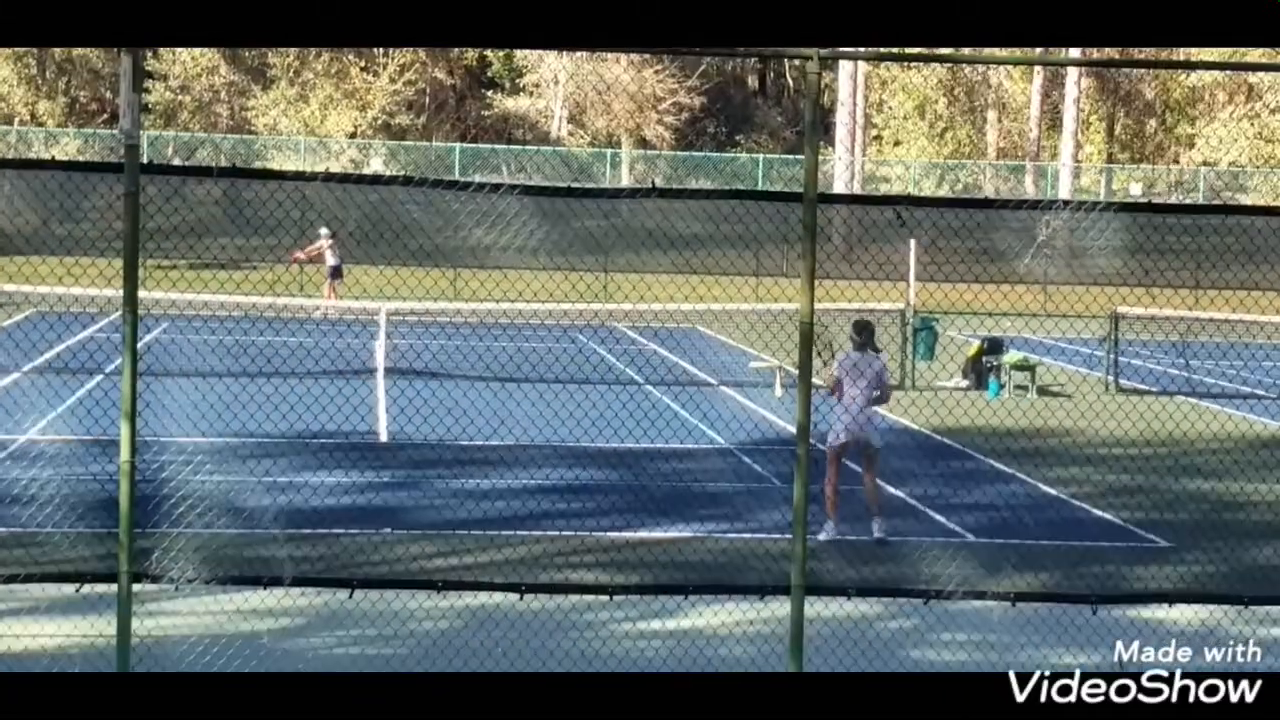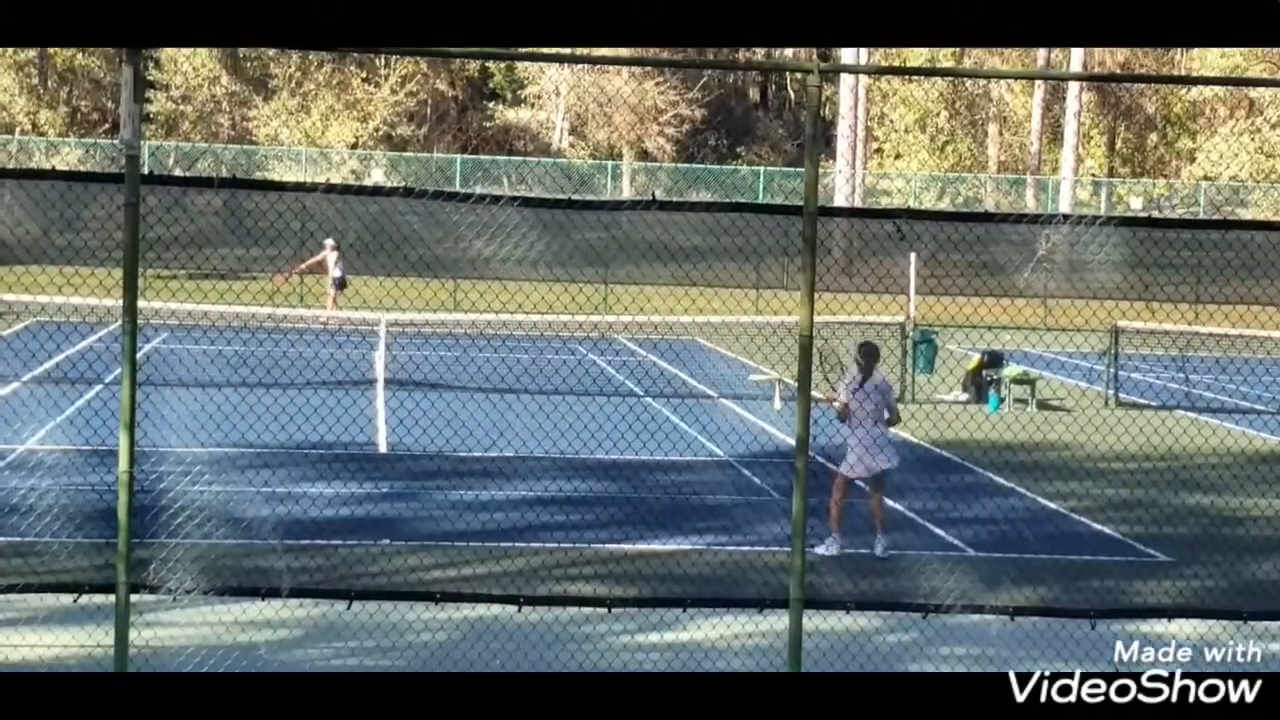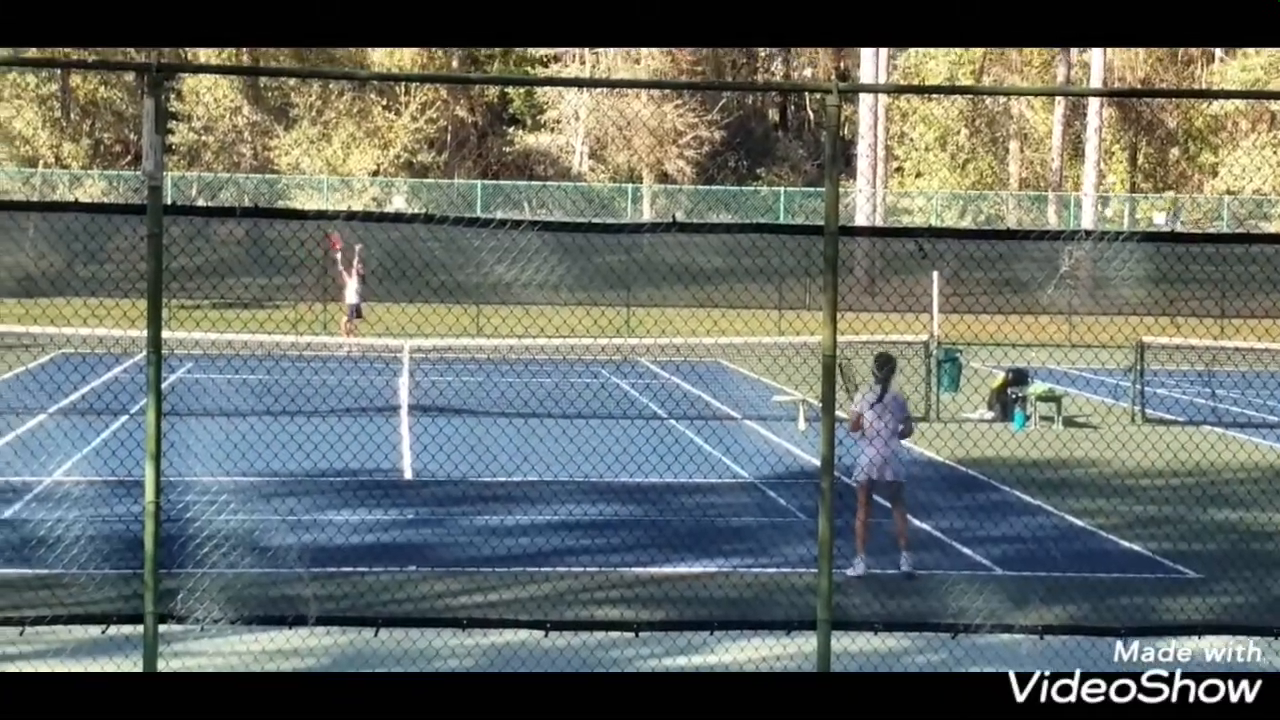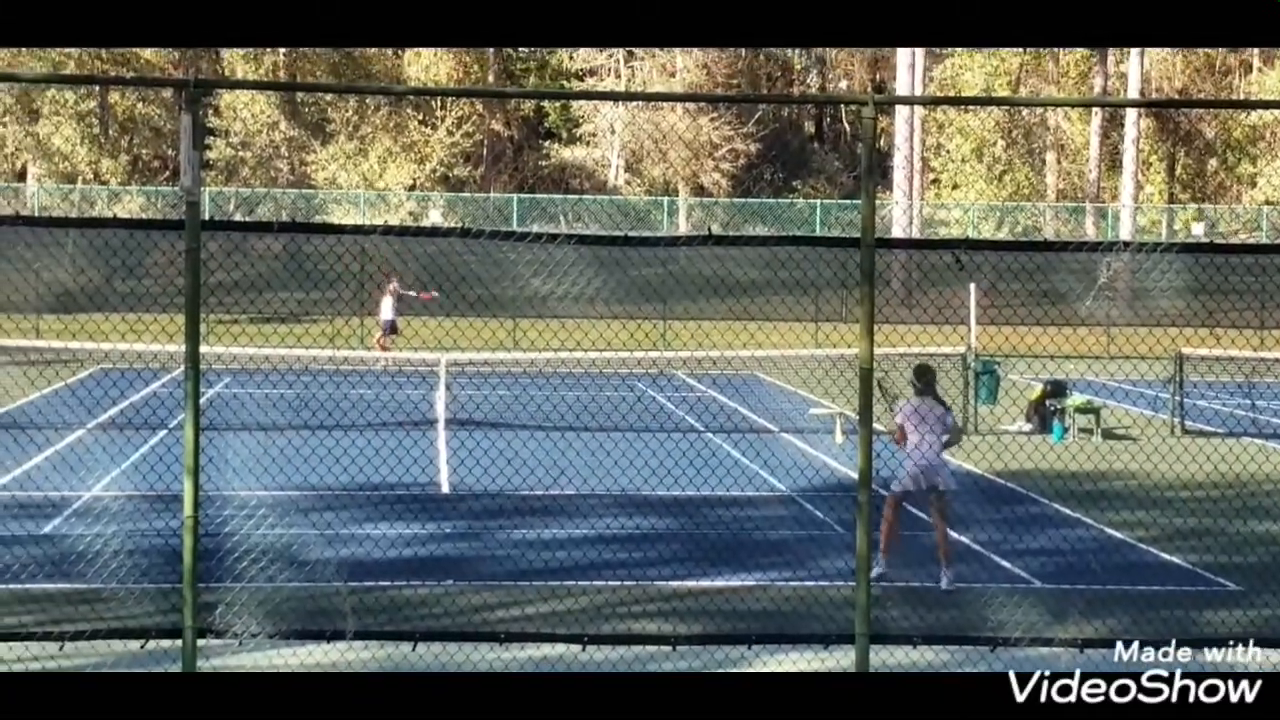
dt=0.5s
person 1, frame 1
left shoulder: (843, 360)
right shoulder: (878, 362)
left elbow: (831, 389)
right elbow: (884, 395)
left hip: (843, 421)
right hip: (865, 421)
left knee: (833, 473)
right knee: (869, 474)
left ankle: (832, 525)
right ankle: (877, 523)
person 1, frame 2
left shoulder: (849, 385)
right shoulder: (884, 385)
left elbow: (842, 416)
right elbow: (895, 418)
left wrist: (835, 403)
left hip: (858, 446)
right hip: (881, 446)
left knee: (838, 491)
right knee: (876, 494)
left ankle: (834, 540)
right ankle: (880, 541)
person 1, frame 3
left shoulder: (864, 396)
right shoulder: (899, 399)
left elbow: (854, 426)
right elbow: (908, 430)
left wrist: (858, 421)
left hip: (869, 456)
right hip: (892, 457)
left knee: (863, 510)
right knee: (898, 507)
left ankle: (860, 560)
right ankle: (905, 557)
person 1, frame 4
left shoulder: (906, 405)
right shoulder: (941, 407)
left elbow: (899, 439)
right elbow: (955, 437)
left wrist: (896, 431)
left hip: (912, 465)
right hip: (936, 466)
left knee: (889, 511)
right knee: (939, 521)
left ankle: (881, 561)
right ankle: (946, 573)
